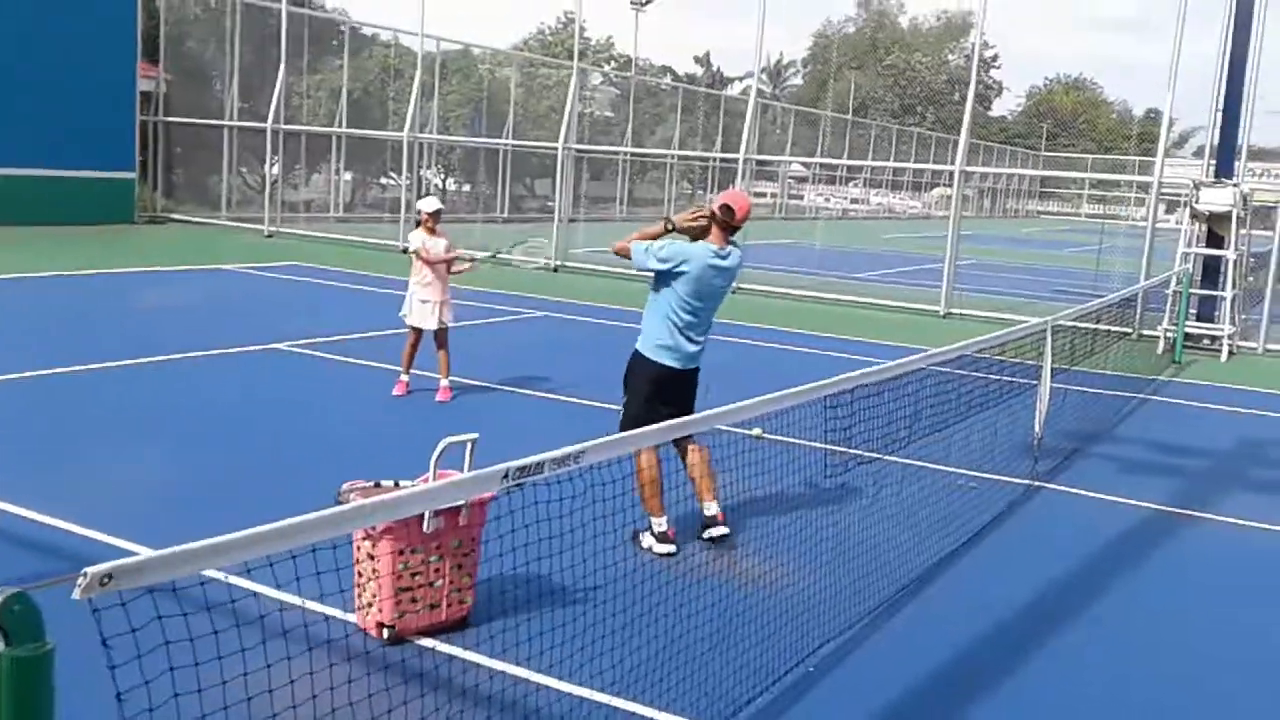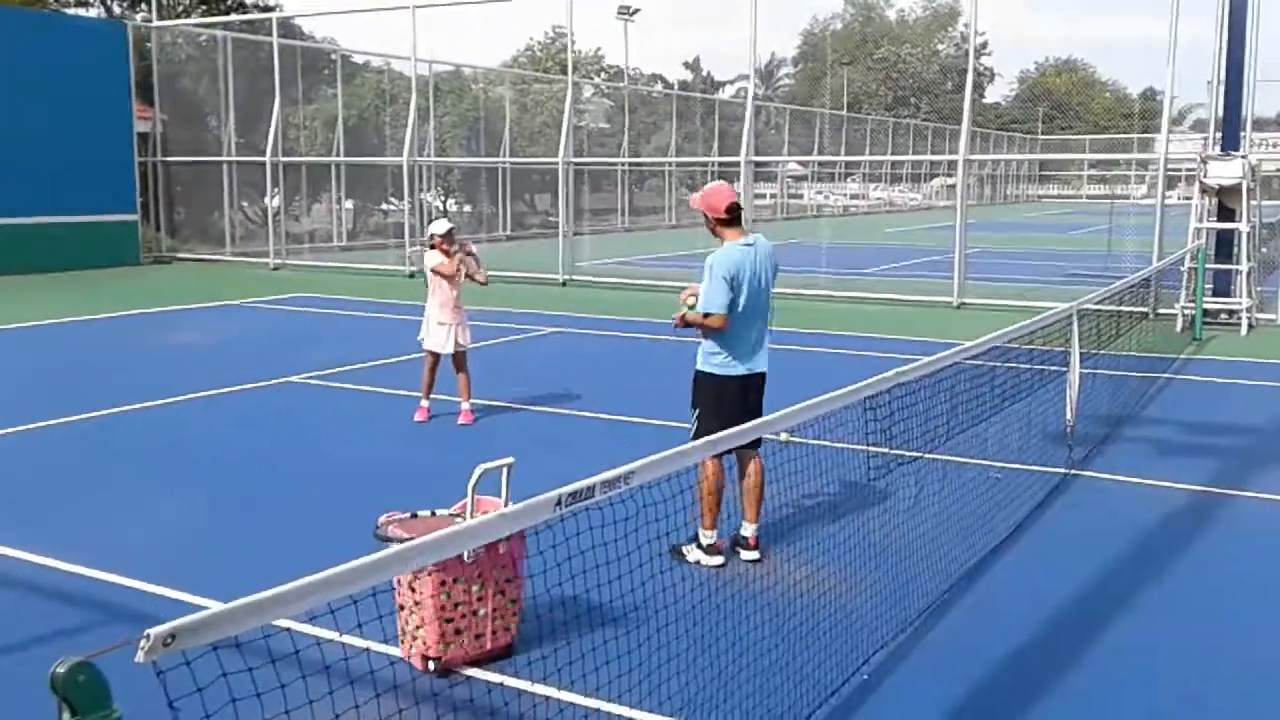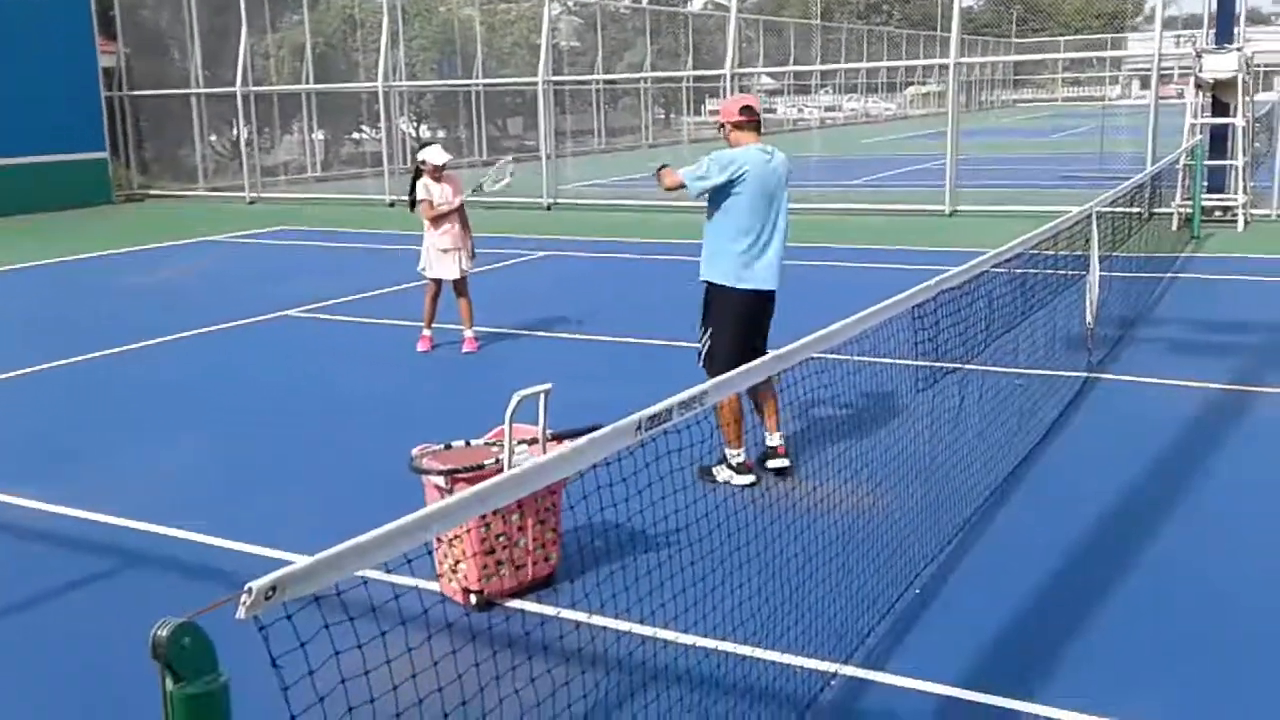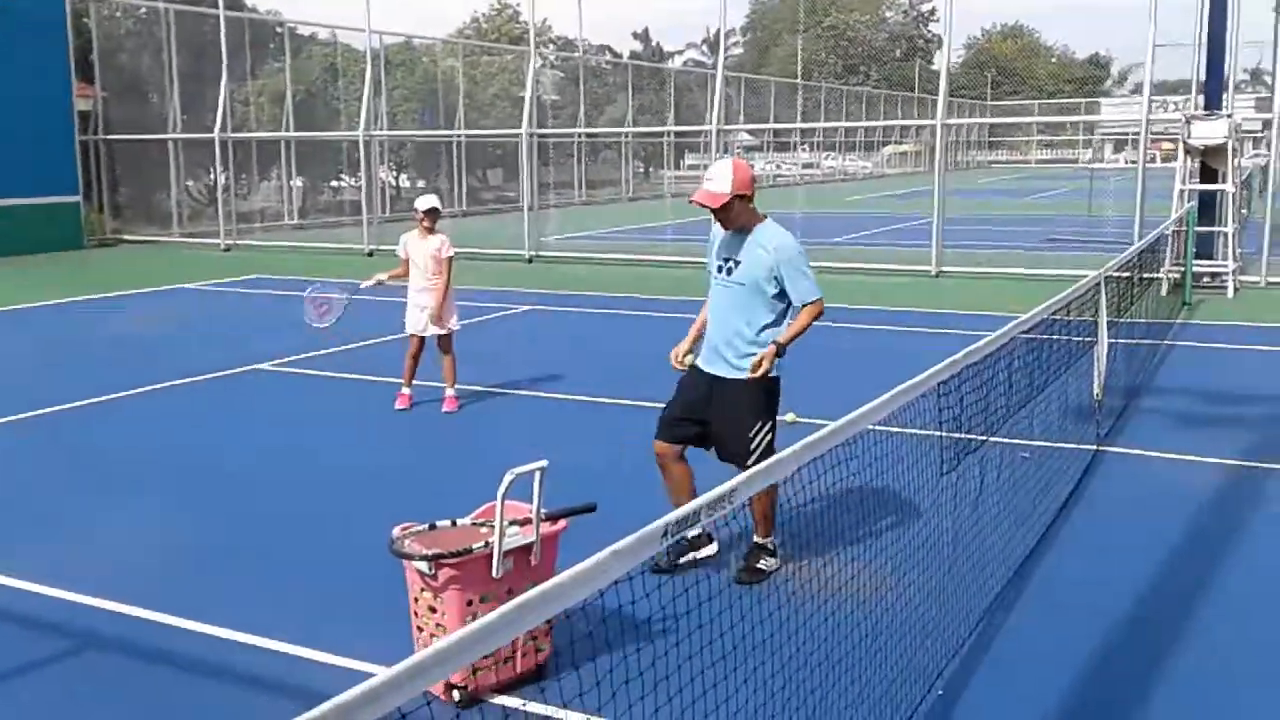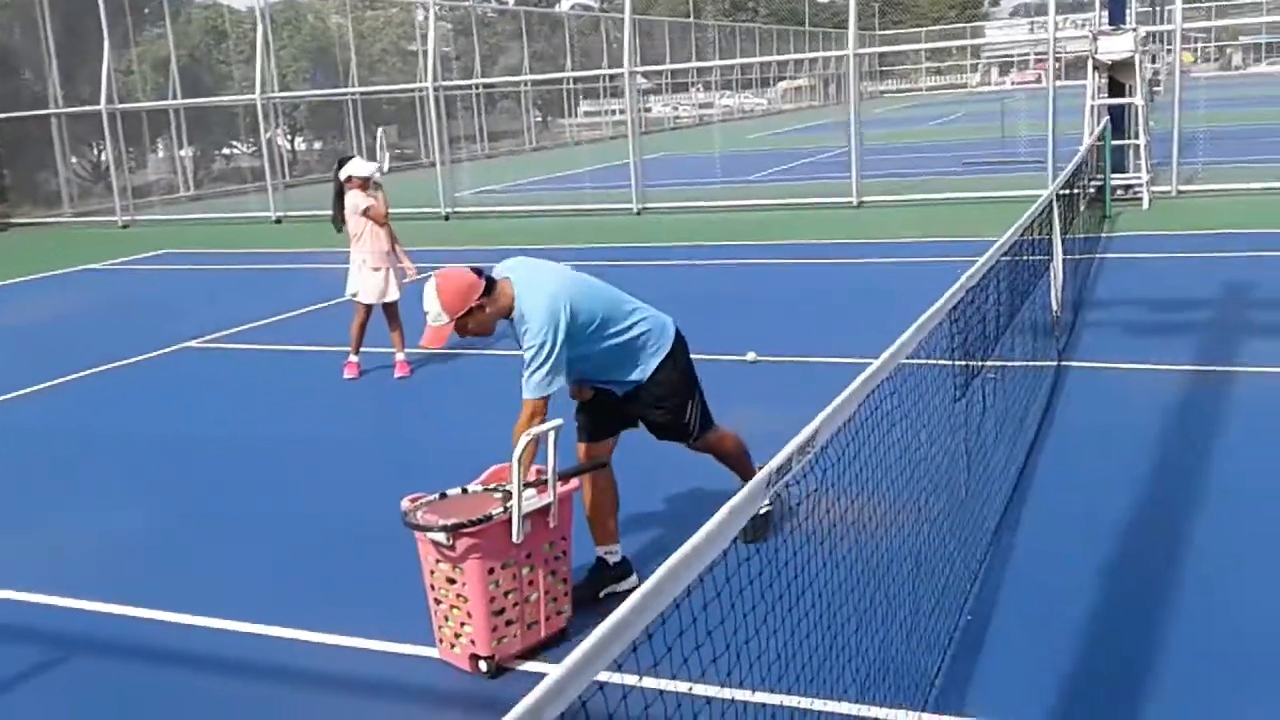
dt=1s
person 1, frame 1
left shoulder: (680, 253)
right shoulder: (734, 259)
left elbow: (620, 248)
left wrist: (669, 224)
right wrist: (695, 232)
left hip: (653, 360)
right hip: (688, 363)
left knee: (645, 444)
right knee: (686, 440)
left ankle: (660, 531)
right ankle: (713, 515)
person 1, frame 2
left shoulder: (721, 260)
right shoulder: (766, 248)
left elbow: (716, 322)
left wrist: (688, 318)
right wrist: (705, 294)
left hip: (719, 372)
right hip: (754, 369)
left knee: (709, 455)
right knee: (749, 452)
left ankle: (707, 543)
right ankle: (749, 537)
person 1, frame 3
left shoulder: (731, 160)
right shoulder: (779, 163)
left elbow: (672, 182)
left wrist: (663, 169)
right wrist: (706, 173)
left hip: (728, 283)
right hip: (763, 283)
left knee: (722, 374)
right knee: (753, 366)
left ankle: (735, 462)
right ankle: (776, 446)
person 1, frame 4
left shoulder: (780, 245)
right shoulder: (719, 235)
left elbow: (813, 306)
left wrist: (777, 347)
right wrist: (691, 339)
left hip: (752, 377)
right hip: (707, 368)
left knee: (753, 468)
right knee: (666, 447)
left ankle: (763, 547)
right ankle: (694, 535)
person 1, frame 5
left shoulder: (540, 315)
right shoulder: (505, 273)
left elbow: (534, 414)
right wrist: (577, 376)
left hip: (654, 357)
right hip: (608, 365)
left knee: (702, 437)
right knee: (591, 456)
right ankle: (612, 564)
person 2, frame 1
left shoulder: (443, 239)
right shoulder: (415, 237)
left elbow: (448, 269)
right elbow: (430, 259)
left wrist: (463, 266)
right wrist: (456, 255)
left hip: (441, 297)
right hip: (419, 295)
left knee: (442, 341)
right knee: (413, 340)
left ankle: (444, 384)
right ankle: (403, 379)
person 2, frame 2
left shoulder: (462, 260)
right shoulder: (430, 256)
left elbow: (483, 280)
right elbow: (450, 272)
left wrist: (474, 255)
right wrist: (460, 254)
left hip: (457, 318)
right hip: (436, 318)
left knee: (460, 363)
right knee: (431, 363)
left ankle: (466, 407)
right ankle: (424, 405)
person 2, frame 3
left shoulder: (452, 180)
right shoulder: (423, 185)
left elbow: (462, 213)
right elbow: (429, 215)
left wrist: (469, 240)
right wrist: (452, 206)
left hip: (458, 243)
right hip: (436, 245)
left knee: (462, 290)
right knee: (433, 290)
left ankle: (469, 334)
right ankle: (426, 334)
person 2, frame 4
left shoulder: (442, 241)
right shoulder: (407, 239)
left elbow: (445, 276)
right elbow: (405, 270)
left wrist: (439, 304)
right wrist: (385, 275)
left hip: (439, 301)
right hip: (417, 302)
left knee: (446, 348)
right knee: (414, 350)
left ankle: (450, 394)
right ankle: (405, 391)
person 2, frame 5
left shoulder: (371, 197)
right shoulder: (354, 197)
left elbow: (389, 231)
right elbow: (383, 218)
left wrist: (404, 259)
right wrist: (379, 193)
left hip: (386, 263)
right hip: (366, 265)
left knee: (392, 312)
right knee: (362, 315)
left ankle: (400, 358)
right ankle: (353, 359)
